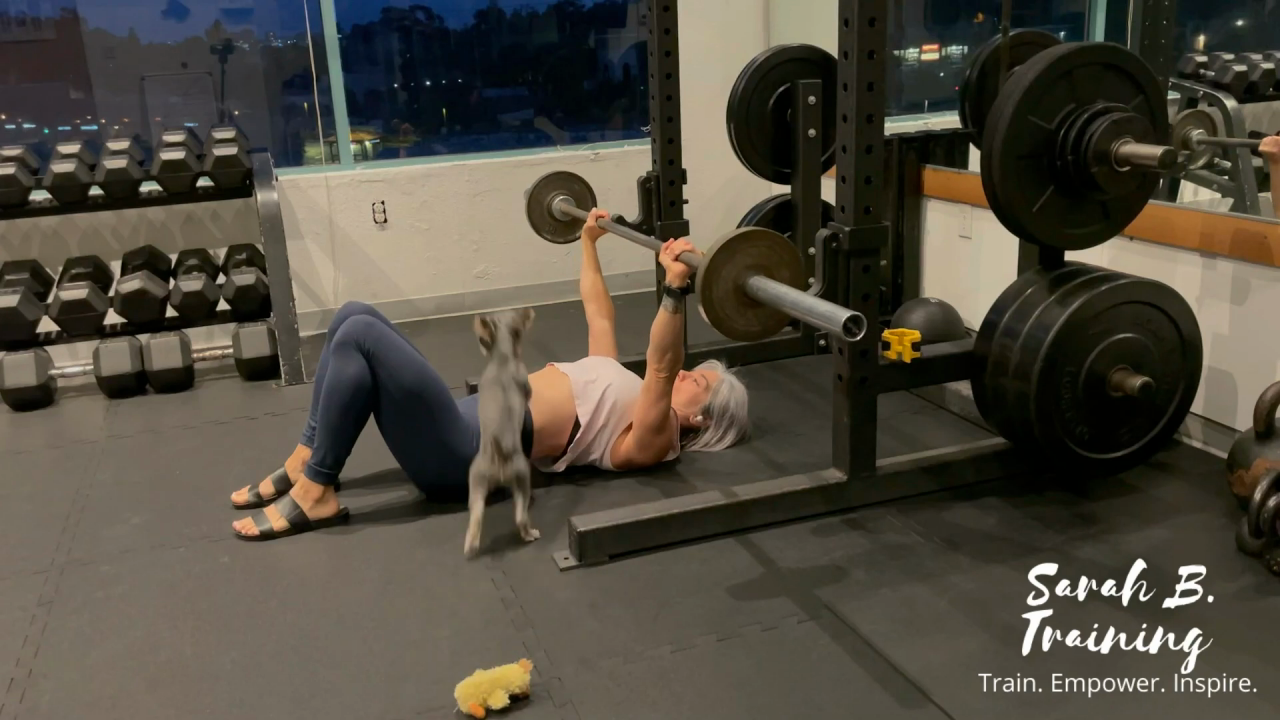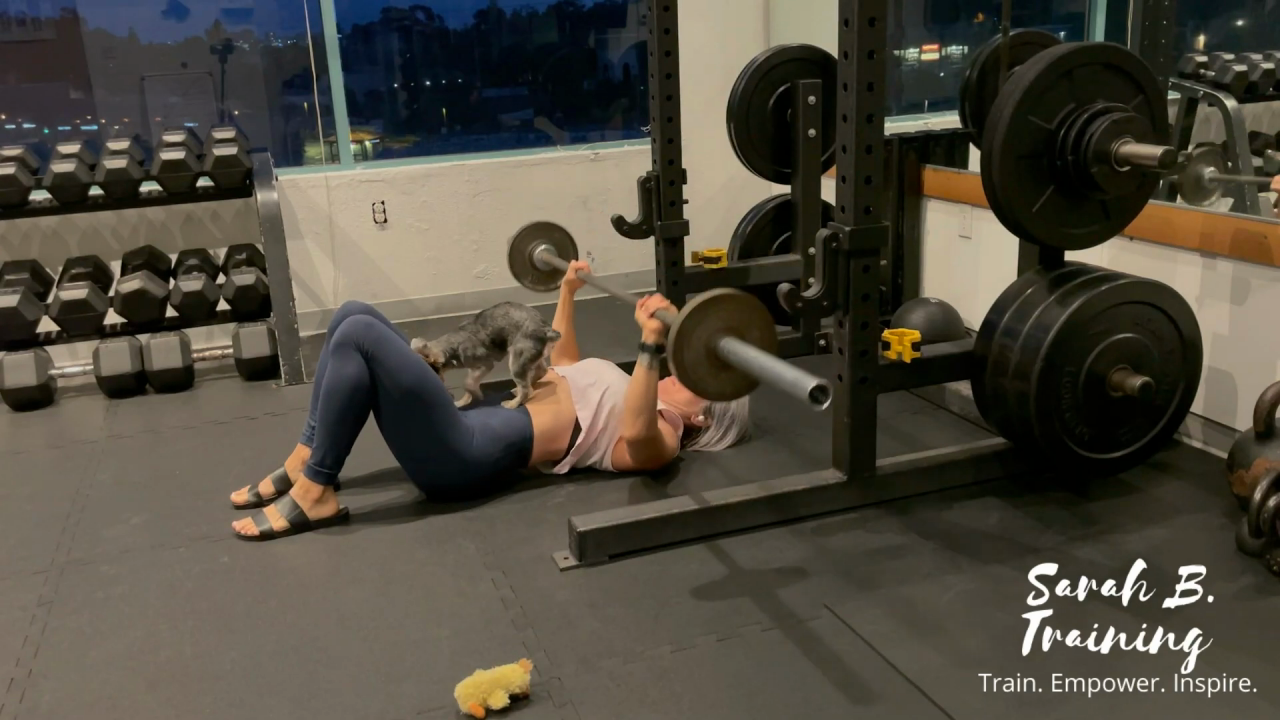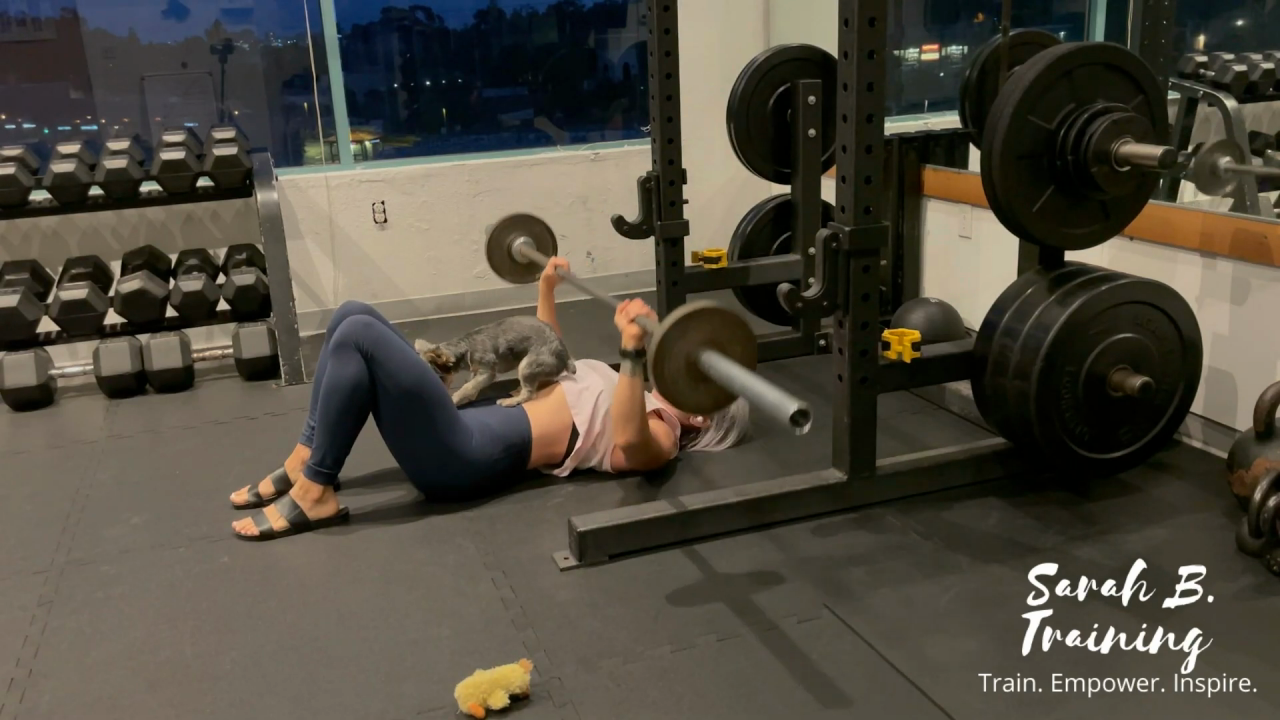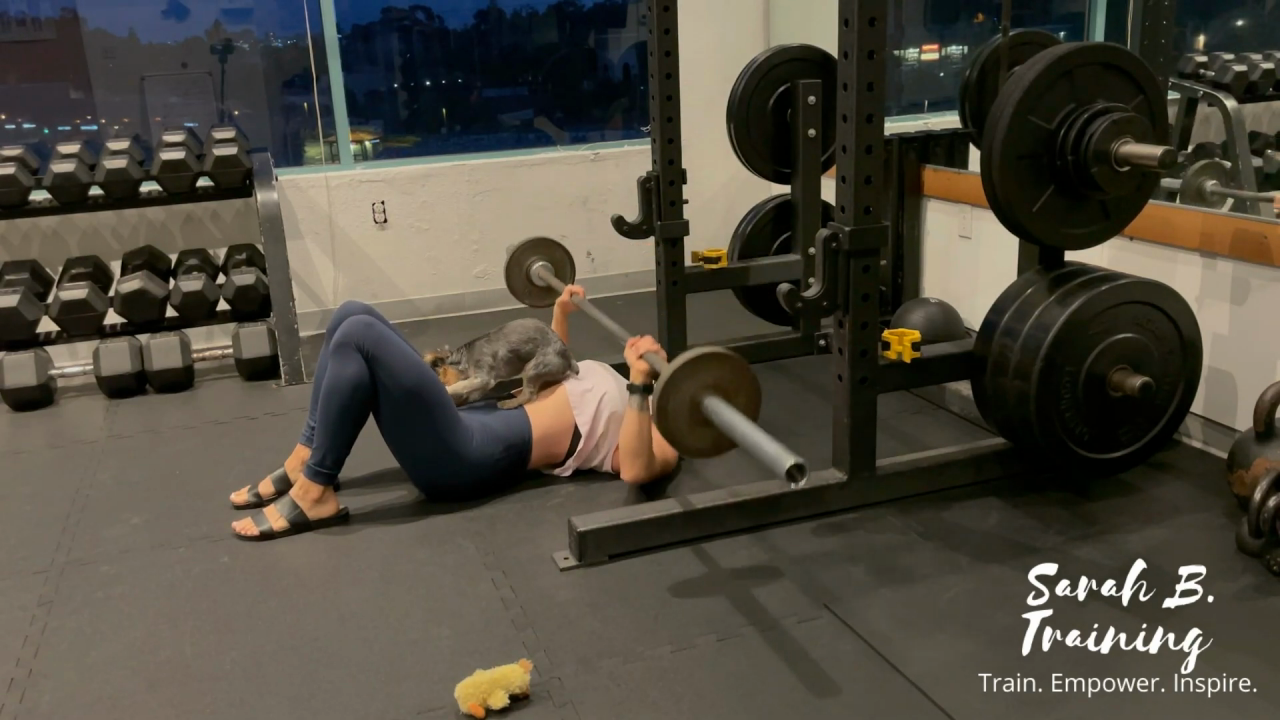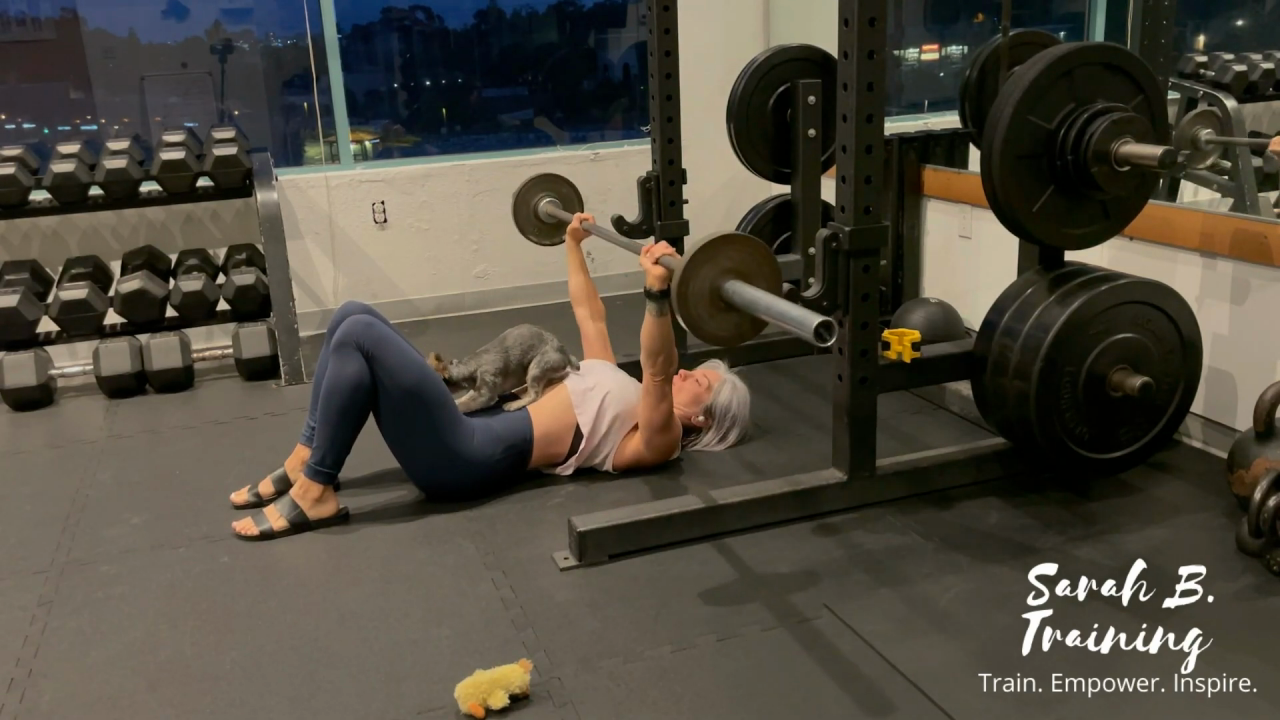
dt=1s
person 1, frame 1
left shoulder: (652, 438)
right shoulder: (622, 388)
left elbow: (663, 368)
right elbow: (600, 315)
left wrist: (676, 287)
right wrist: (589, 242)
left hip: (463, 452)
right hip: (463, 423)
left knee: (359, 335)
right knee: (354, 317)
left ankle: (315, 494)
right ankle: (304, 462)
person 1, frame 2
left shoulder: (661, 439)
right shoulder: (627, 389)
left elbow: (635, 433)
right elbow: (560, 361)
left wrist: (654, 341)
right wrist: (568, 293)
left hip: (465, 455)
right hip: (466, 421)
left knee: (359, 333)
right knee: (353, 315)
left ankle: (314, 495)
right ankle: (303, 463)
person 1, frame 3
left shoulder: (658, 439)
right shoulder: (628, 396)
left elbow: (628, 437)
left wrist: (634, 350)
right wrist: (548, 287)
left hip: (468, 459)
right hip: (469, 426)
left knee: (359, 335)
right knee: (353, 316)
left ankle: (315, 497)
right ankle: (303, 465)
person 1, frame 4
left shoulder: (661, 441)
right shoulder: (625, 405)
left elbow: (635, 472)
right elbow: (553, 380)
left wrist: (642, 384)
right wrist: (561, 314)
left hip: (466, 457)
right hip: (474, 423)
left knee: (358, 335)
right knee: (353, 317)
left ankle: (314, 496)
right ankle: (299, 466)
person 1, frame 5
left shoulder: (657, 438)
right shoulder: (620, 390)
left elbow: (658, 371)
right elbow: (589, 314)
left wrist: (657, 291)
right wrist: (573, 244)
left hip: (467, 458)
right hip: (470, 425)
left knee: (359, 335)
right knee: (353, 316)
left ankle: (315, 494)
right ankle: (303, 464)
